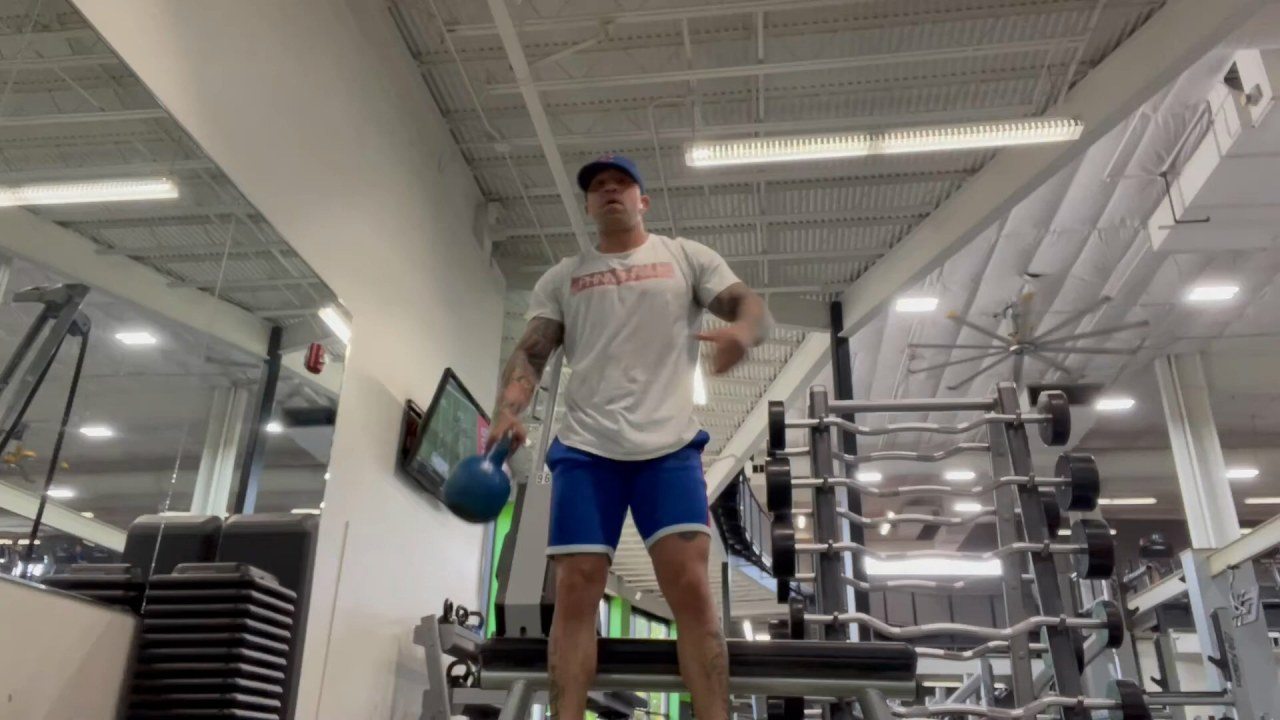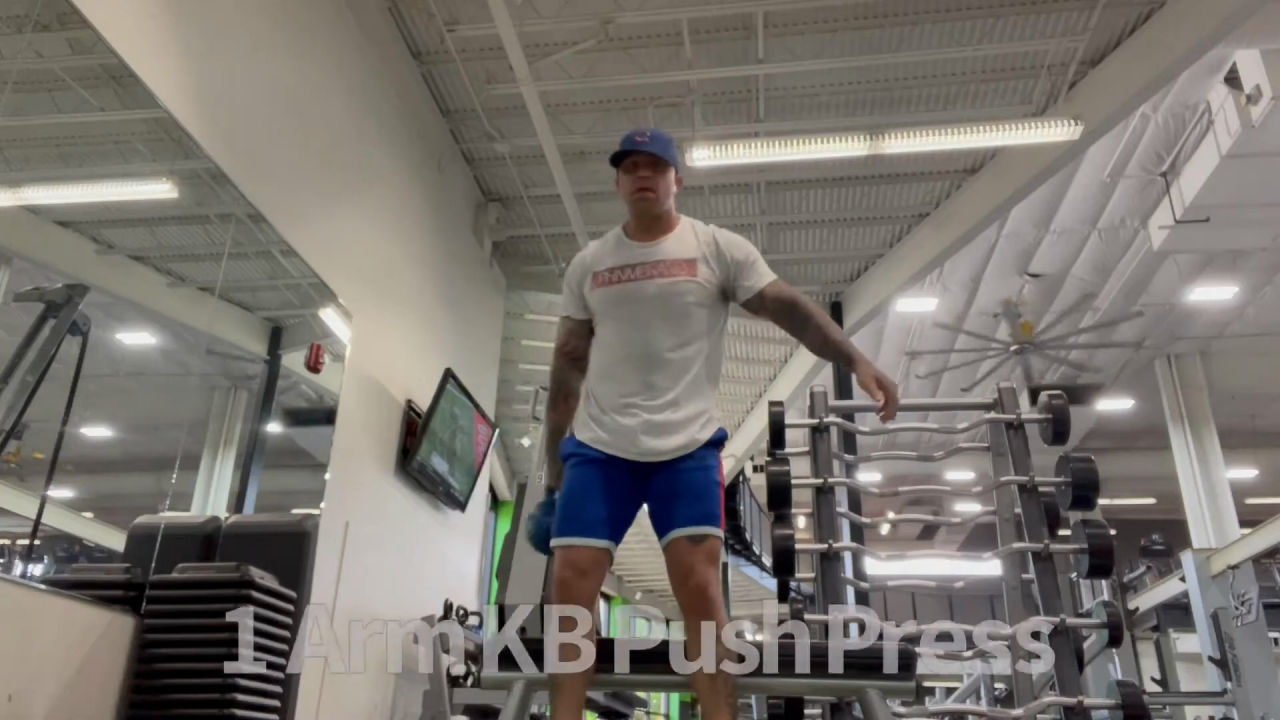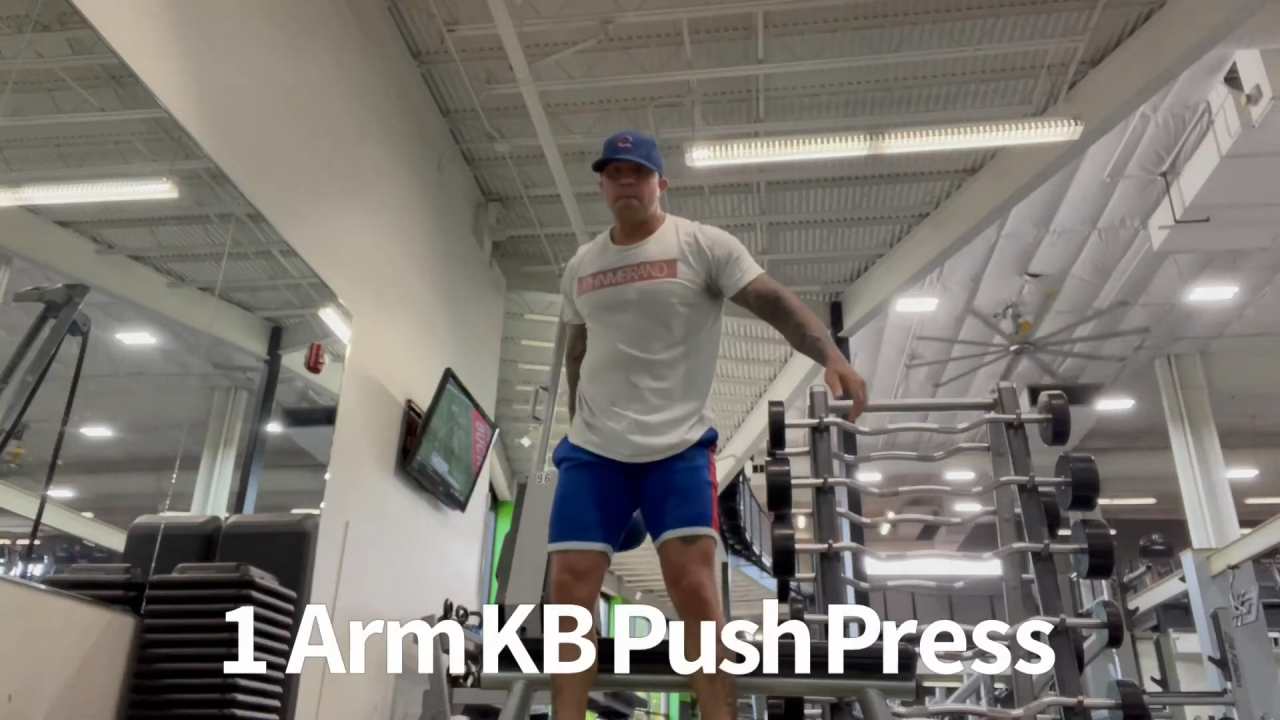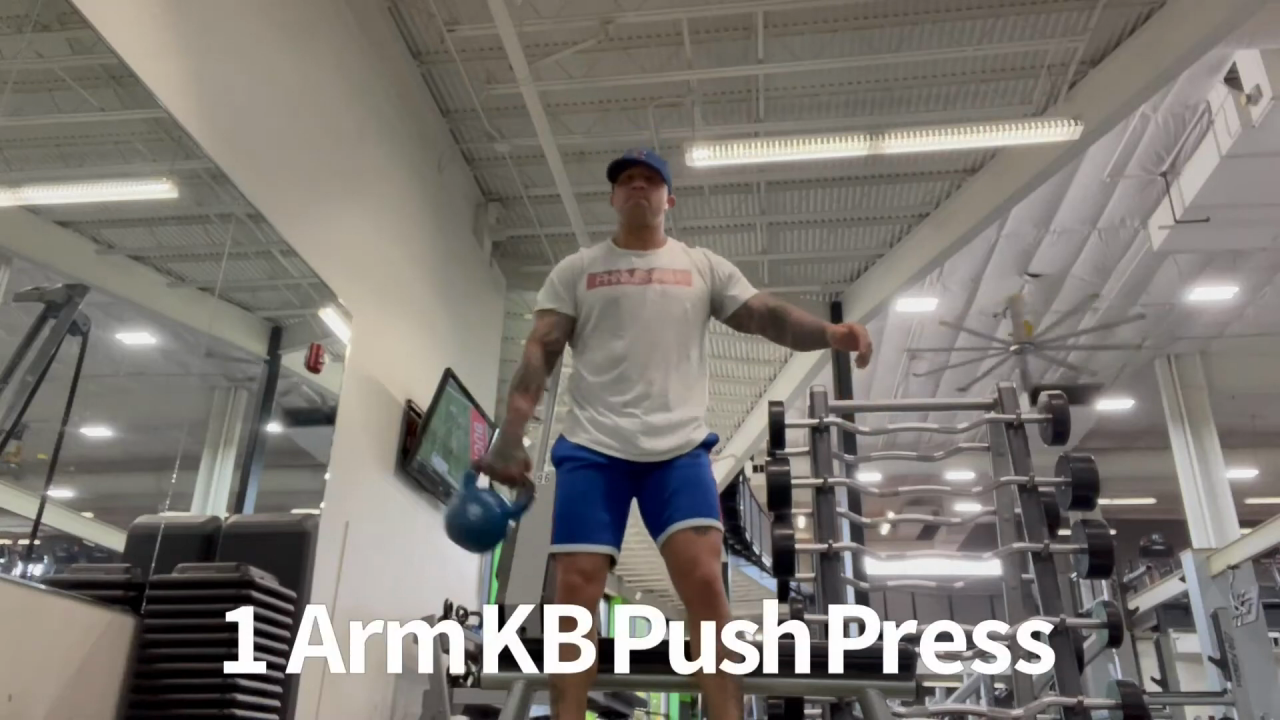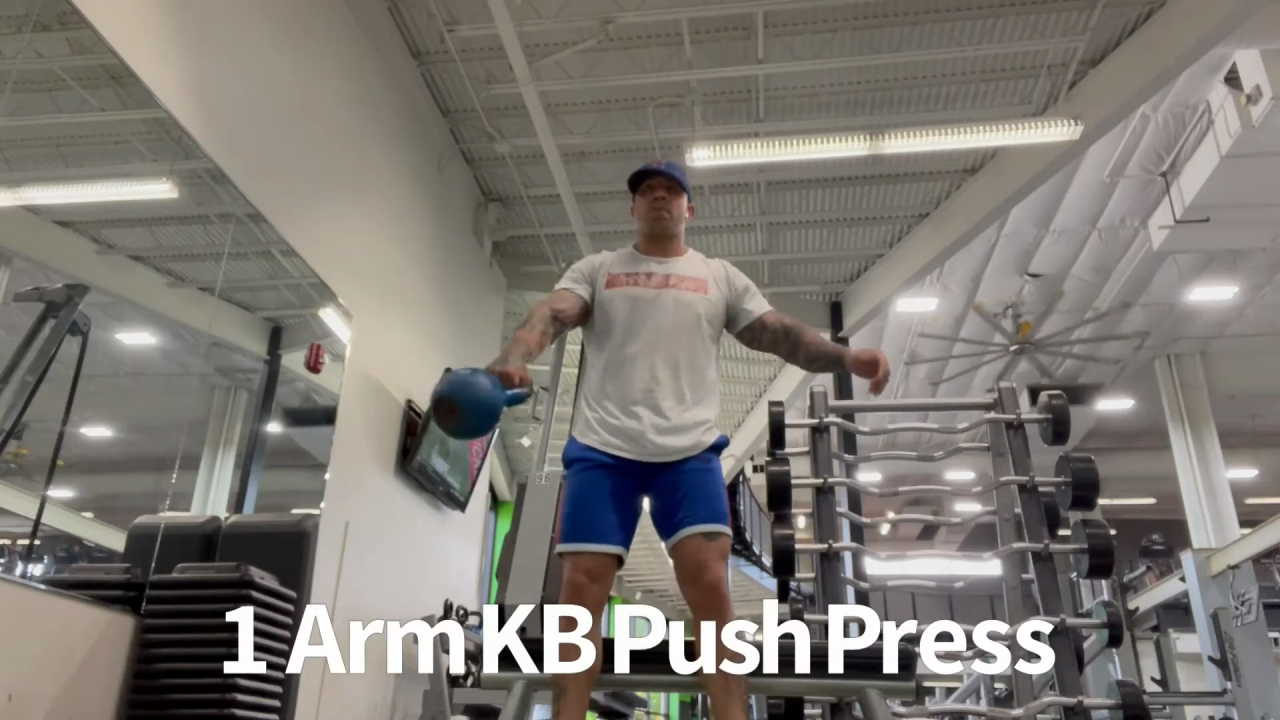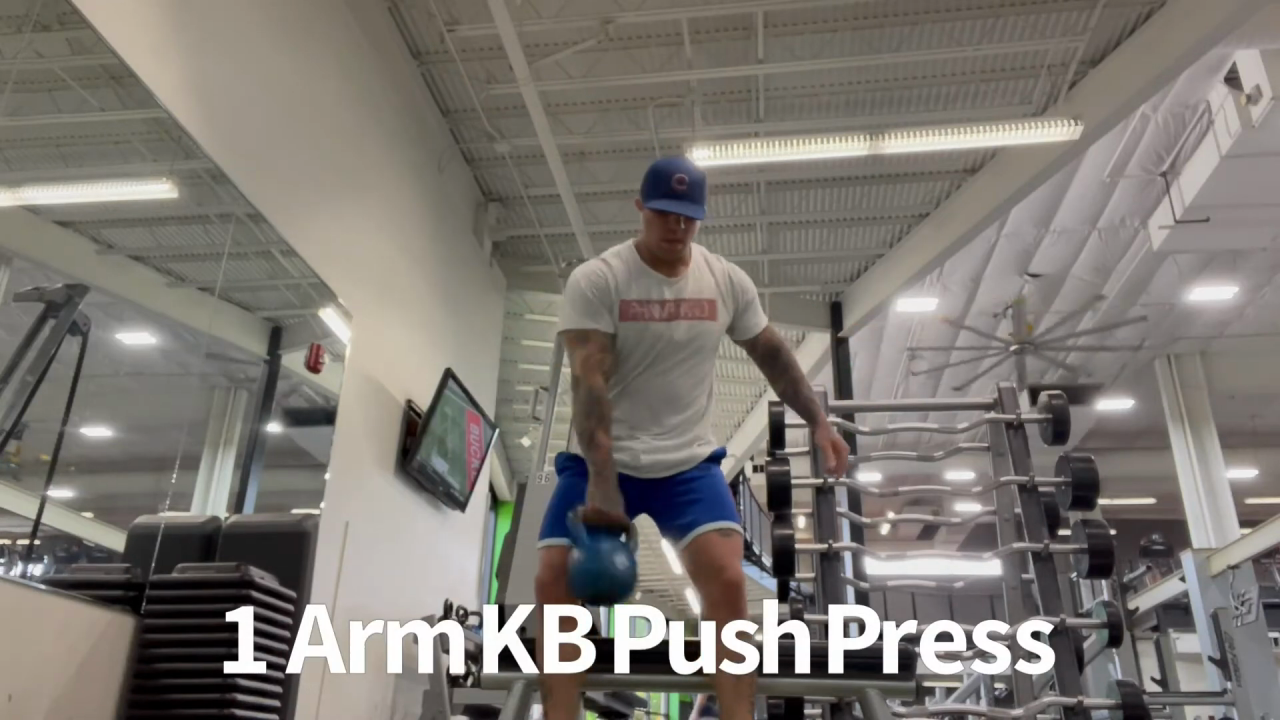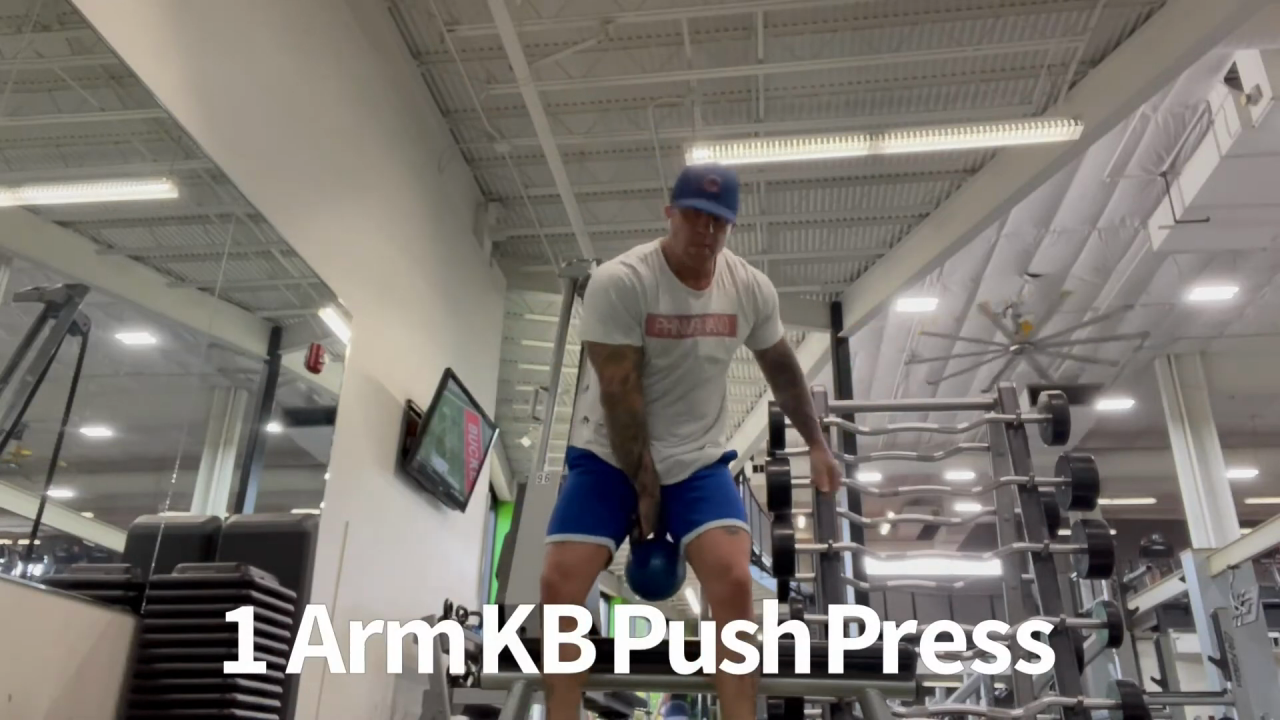
dt=0.4s
person 1, frame 1
left shoulder: (687, 257)
right shoulder: (562, 277)
left elbow: (745, 302)
right elbow: (531, 352)
left wrist: (742, 327)
right wrist: (507, 411)
left hip: (669, 446)
right hip: (585, 450)
left knee: (691, 587)
right knee: (575, 592)
person 1, frame 2
left shoulder: (719, 248)
right shoulder: (588, 263)
left elbow: (791, 309)
right elbow: (569, 361)
left wrist: (858, 360)
right wrist: (552, 453)
left hip: (686, 447)
right hip: (597, 448)
left knee: (699, 589)
right knee: (571, 587)
person 1, frame 3
left shoulder: (704, 245)
right shoulder: (580, 268)
left elbow: (775, 302)
left wrist: (830, 354)
left hip: (679, 447)
right hip: (592, 451)
left knee: (694, 589)
right knee: (570, 590)
person 1, frame 4
left shoulder: (705, 267)
right shoulder: (576, 269)
left elbow: (769, 316)
right elbow: (539, 352)
left wrist: (829, 332)
right wrist: (510, 439)
left hip: (679, 449)
right hip: (592, 449)
left knee: (704, 583)
right knee: (575, 590)
person 1, frame 5
left shoulder: (721, 278)
right shoulder: (595, 269)
left elbow: (780, 335)
right elbow: (549, 317)
left wrist: (847, 356)
right wrist: (512, 358)
left hip: (689, 451)
right hip: (603, 449)
left knee: (709, 587)
right knee: (581, 588)
person 1, frame 6
left shoulder: (728, 281)
right shoulder: (595, 279)
left elbow: (772, 354)
right elbow: (589, 381)
left wrist: (817, 421)
right wrist: (601, 480)
left hip: (689, 463)
right hip: (602, 460)
left knee: (727, 583)
right knee: (555, 585)
person 1, frame 7
left shoulder: (752, 288)
right shoulder: (618, 282)
left elbow: (781, 366)
right elbow: (620, 399)
left wrist: (817, 442)
right wrist: (645, 493)
left hip: (698, 463)
right hip: (610, 459)
left knee: (733, 582)
right knee: (561, 583)
